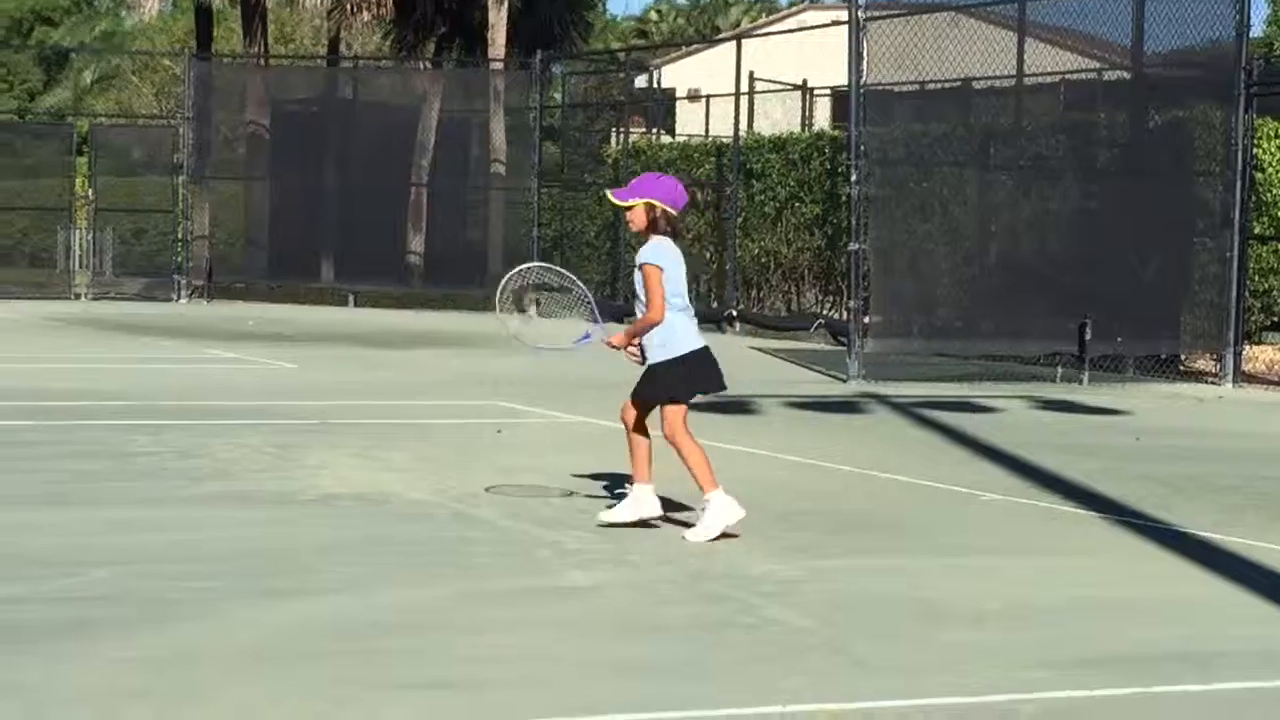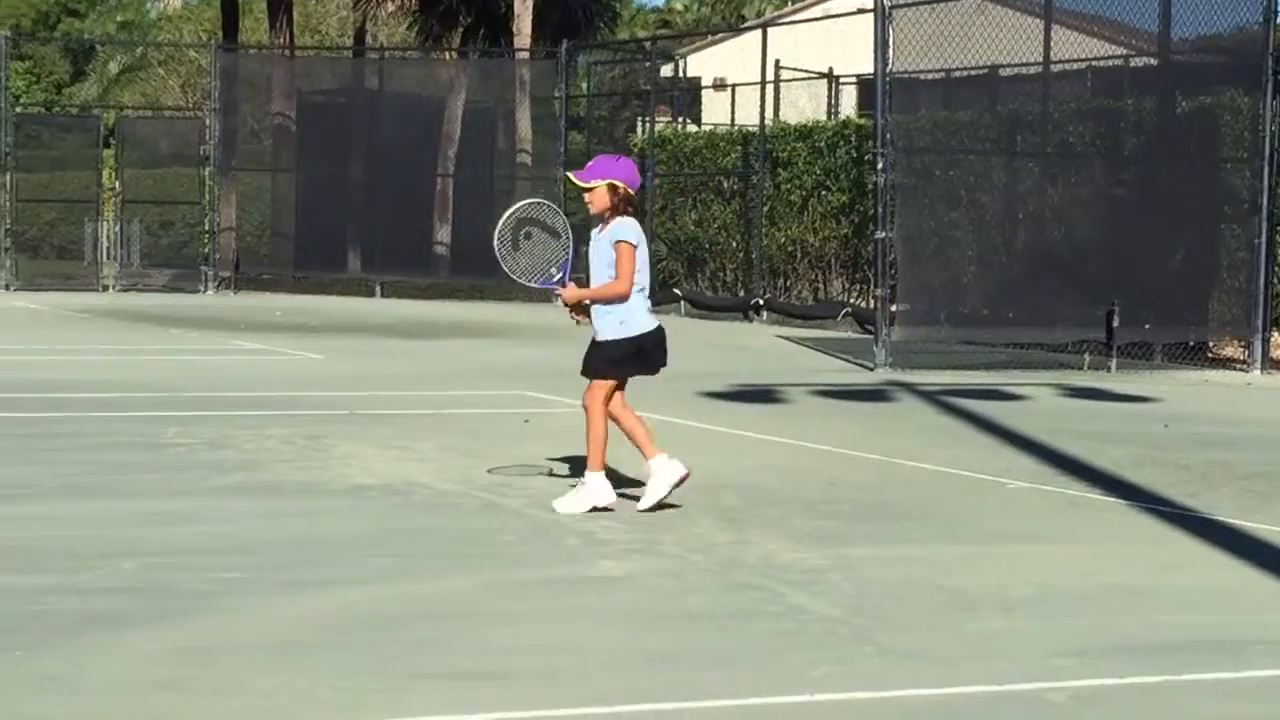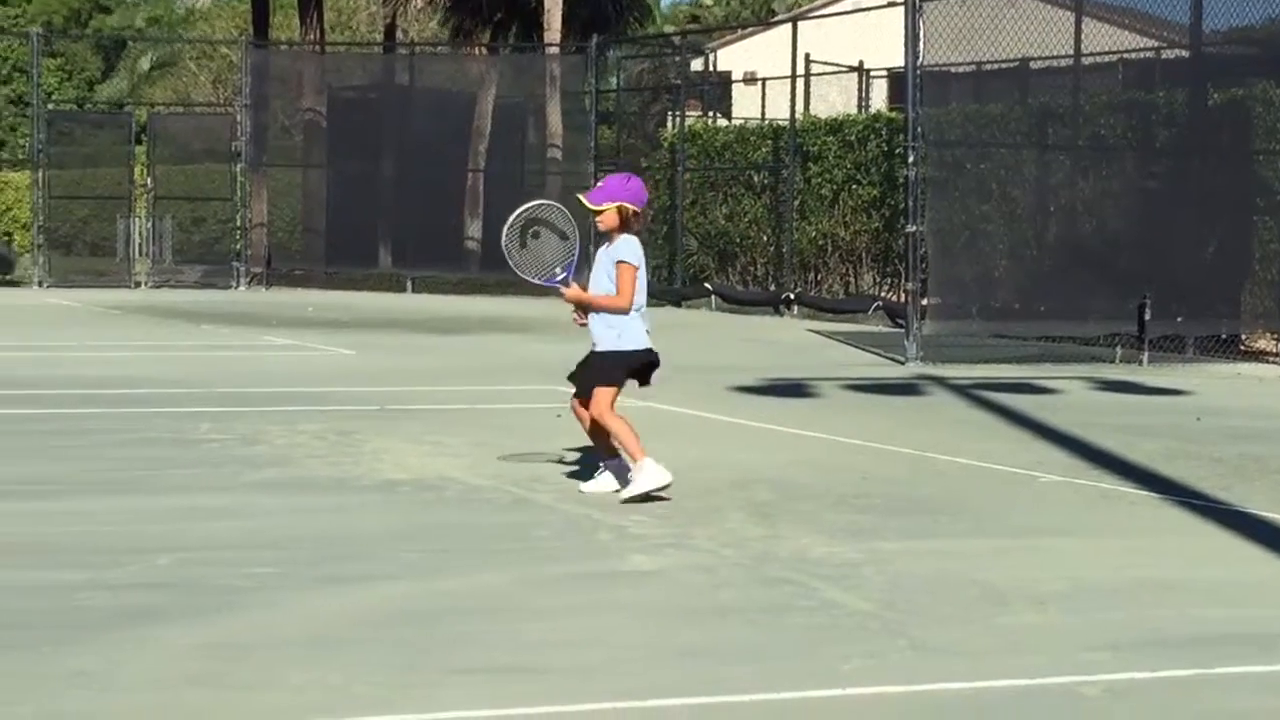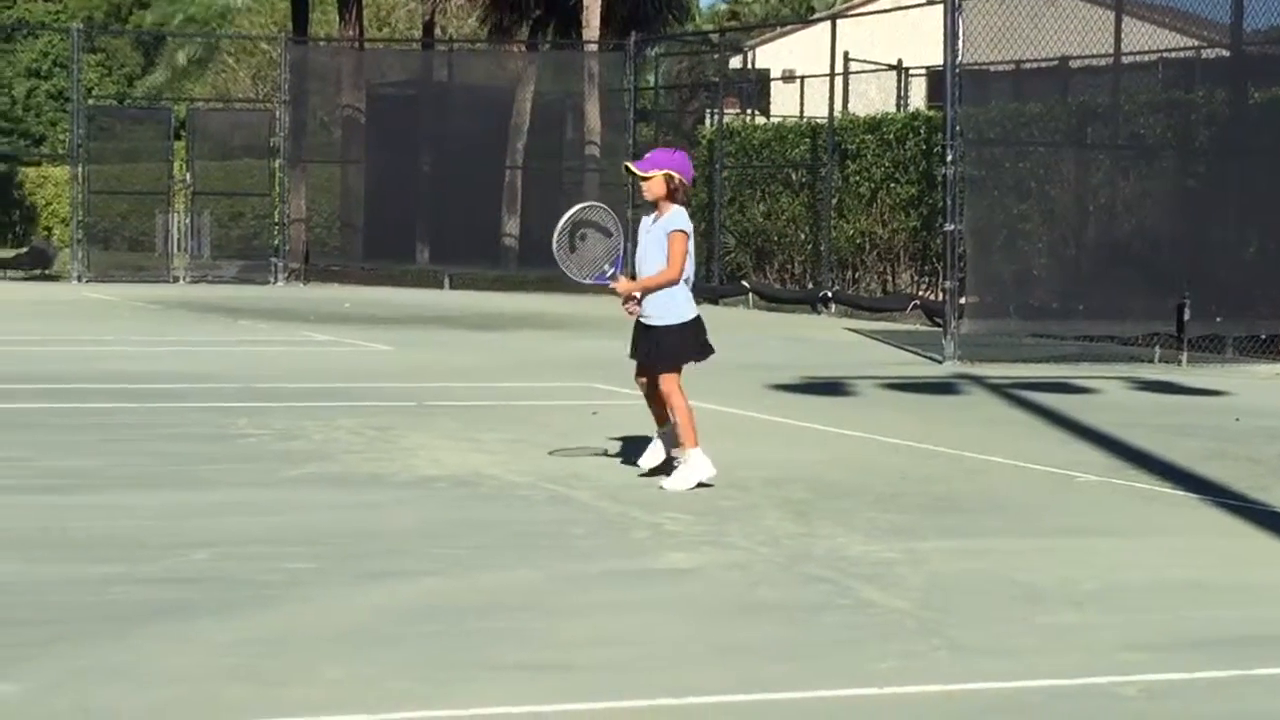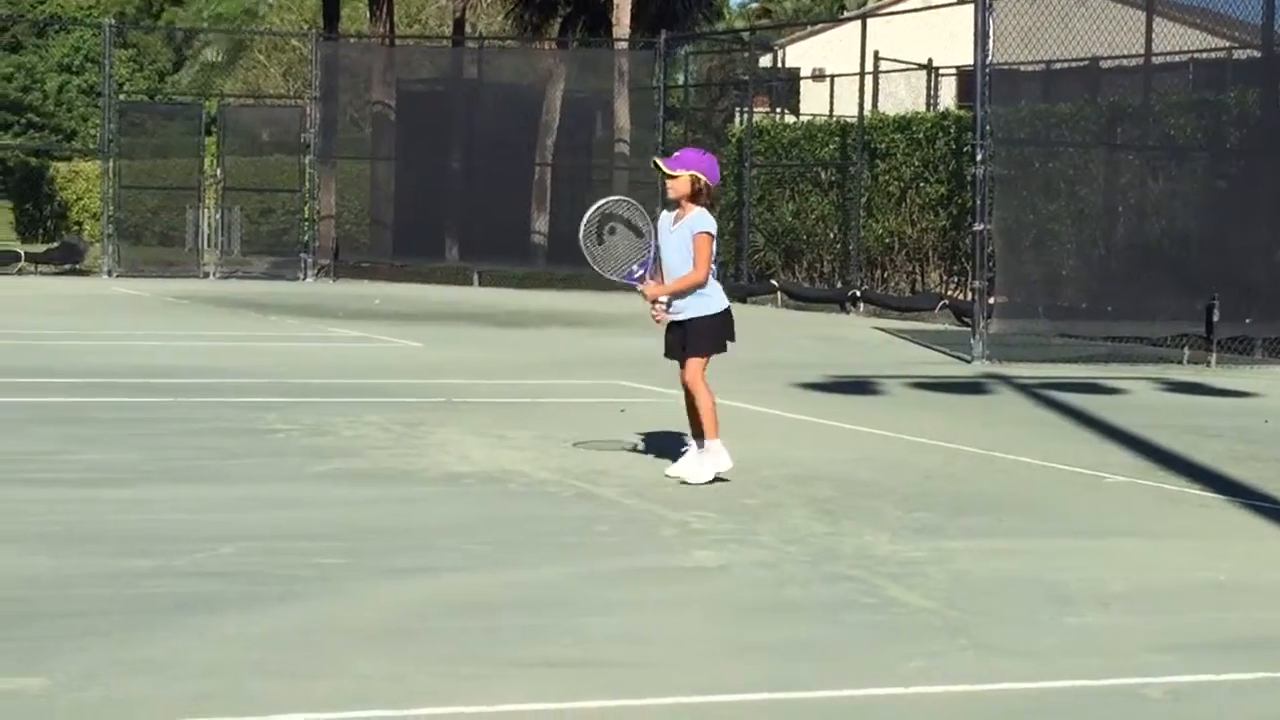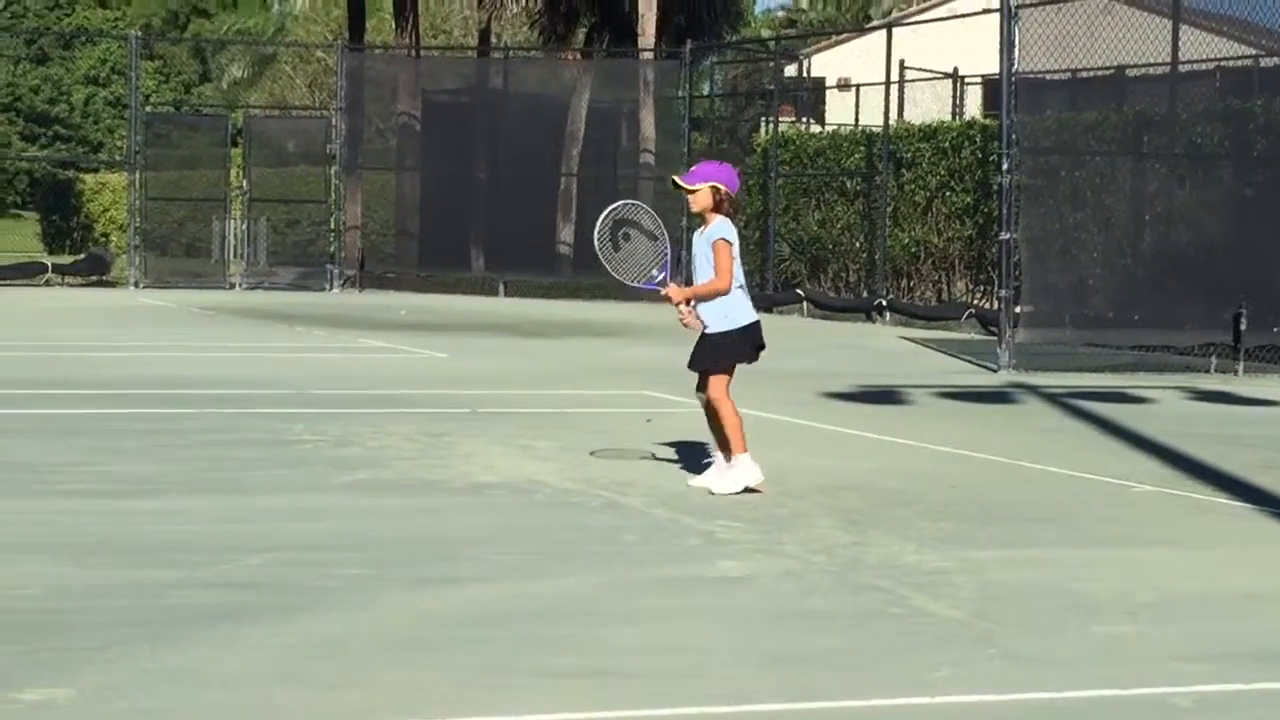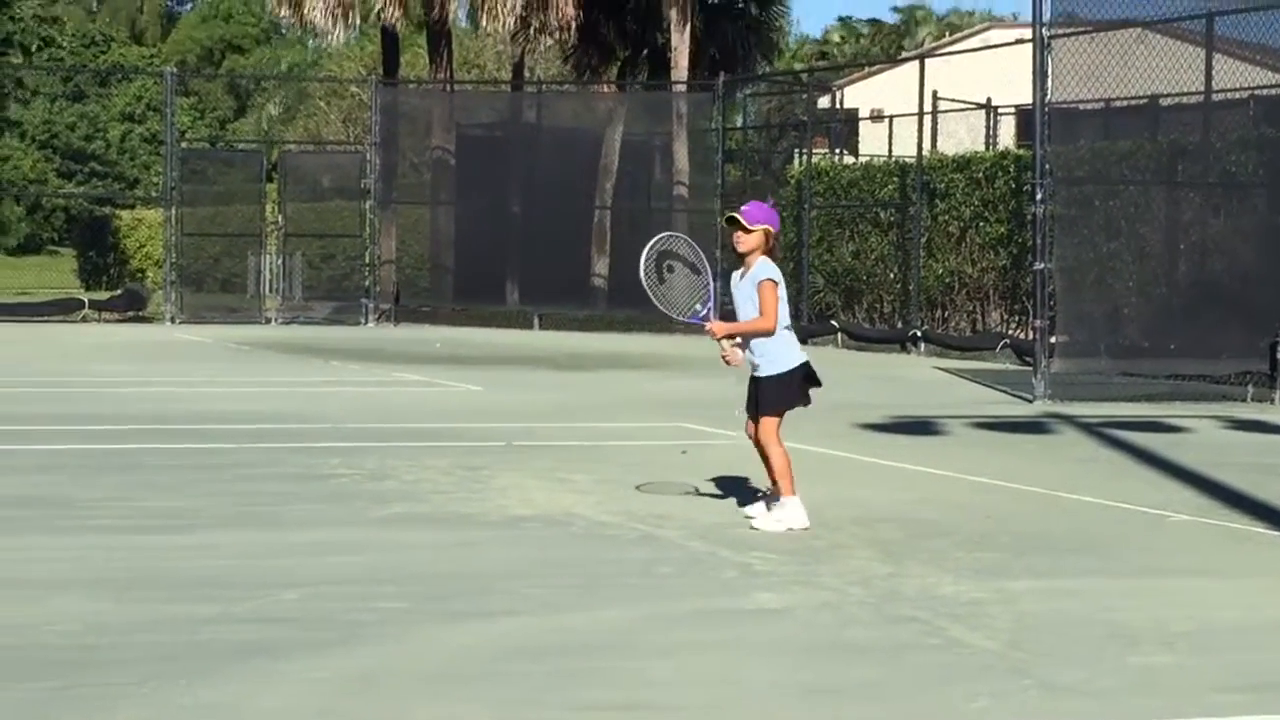
dt=0.4s
person 1, frame 1
left shoulder: (651, 252)
right shoulder: (663, 250)
left elbow: (655, 313)
left wrist: (626, 337)
right wrist: (637, 340)
left hip: (677, 355)
right hip: (668, 355)
left knee: (674, 429)
right knee: (631, 416)
left ankle: (720, 505)
right ankle: (643, 496)
person 1, frame 2
left shoulder: (624, 229)
right shoulder: (599, 232)
left elbow: (623, 286)
left wrist: (579, 296)
right wrist: (585, 304)
left hip: (628, 333)
right hip: (613, 333)
left knee: (595, 400)
right knee: (612, 403)
left ankle: (594, 482)
right ankle: (661, 466)
person 1, frame 3
left shoulder: (626, 248)
right shoulder: (610, 247)
left elbow: (624, 301)
left wrist: (582, 299)
right wrist: (586, 309)
left hip: (623, 346)
right hip: (608, 344)
left knee: (601, 409)
right knee: (581, 404)
left ankle: (647, 468)
right ankle: (615, 470)
person 1, frame 4
left shoulder: (677, 220)
right shoulder: (648, 221)
left elbow: (673, 272)
left wrist: (633, 286)
right wrist: (632, 294)
left hip: (673, 319)
right hip: (650, 318)
left knee: (669, 387)
right knee: (645, 380)
left ankle: (695, 460)
right ankle: (665, 438)
person 1, frame 5
left shoulder: (702, 222)
right shoulder: (665, 219)
left elbow: (701, 275)
left wrist: (660, 291)
right wrist: (659, 302)
left hip: (704, 312)
right hip: (680, 314)
left knee: (693, 377)
right knee: (686, 379)
left ankle: (714, 453)
right ankle: (701, 446)
person 1, frame 6
left shoulder: (720, 230)
right shoulder: (702, 233)
left elbow: (722, 282)
left wrist: (684, 293)
right wrist: (691, 309)
left hip: (732, 326)
right hip: (715, 328)
left knee: (717, 394)
right knee: (704, 393)
left ankle: (743, 464)
right ankle: (725, 462)
person 1, frame 7
left shoulder: (765, 271)
right shoulder: (737, 277)
left elbow: (768, 322)
left wrist: (727, 329)
right wrist: (737, 349)
left hip: (780, 367)
right hip: (764, 368)
left knee: (767, 434)
right knee: (756, 431)
left ankle: (791, 507)
right ankle: (781, 495)
